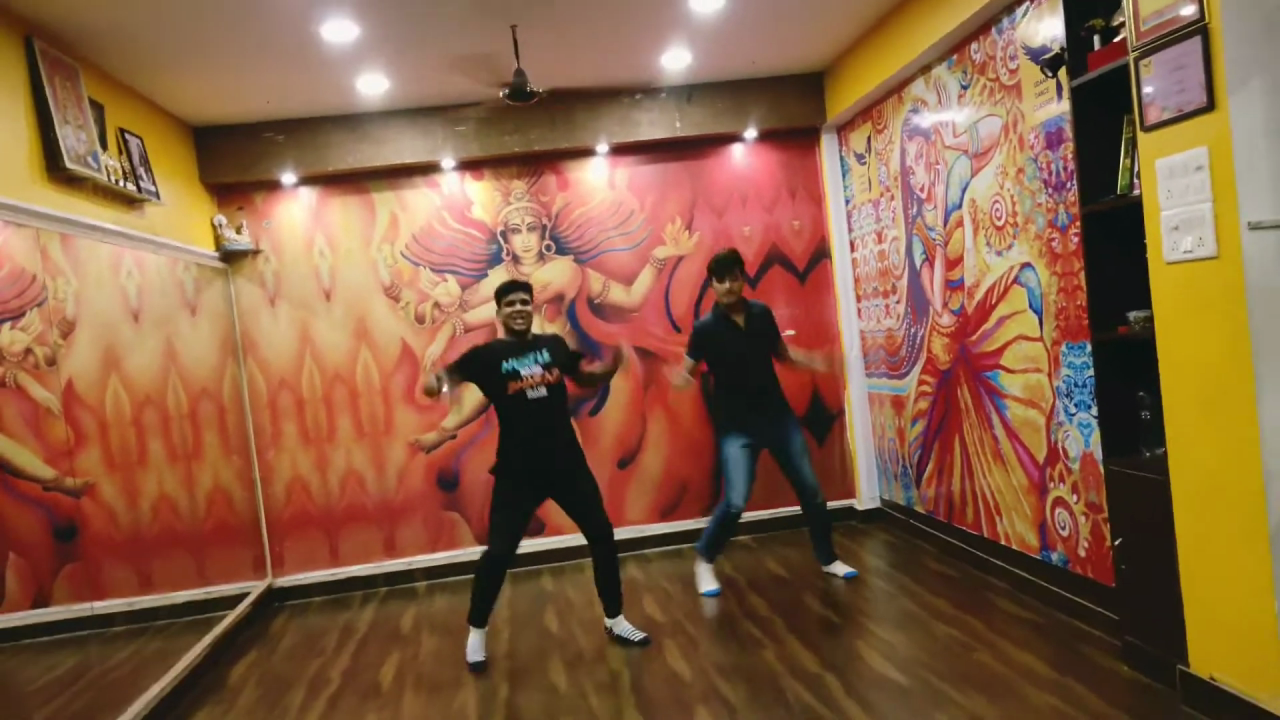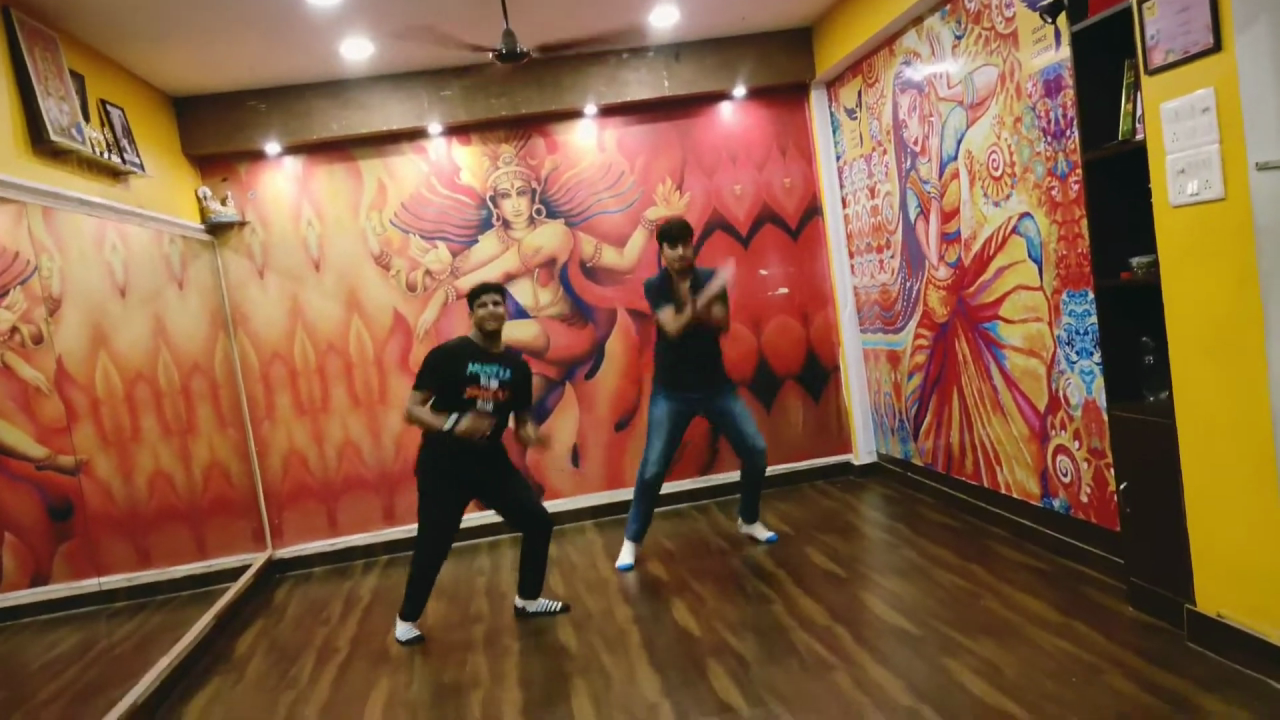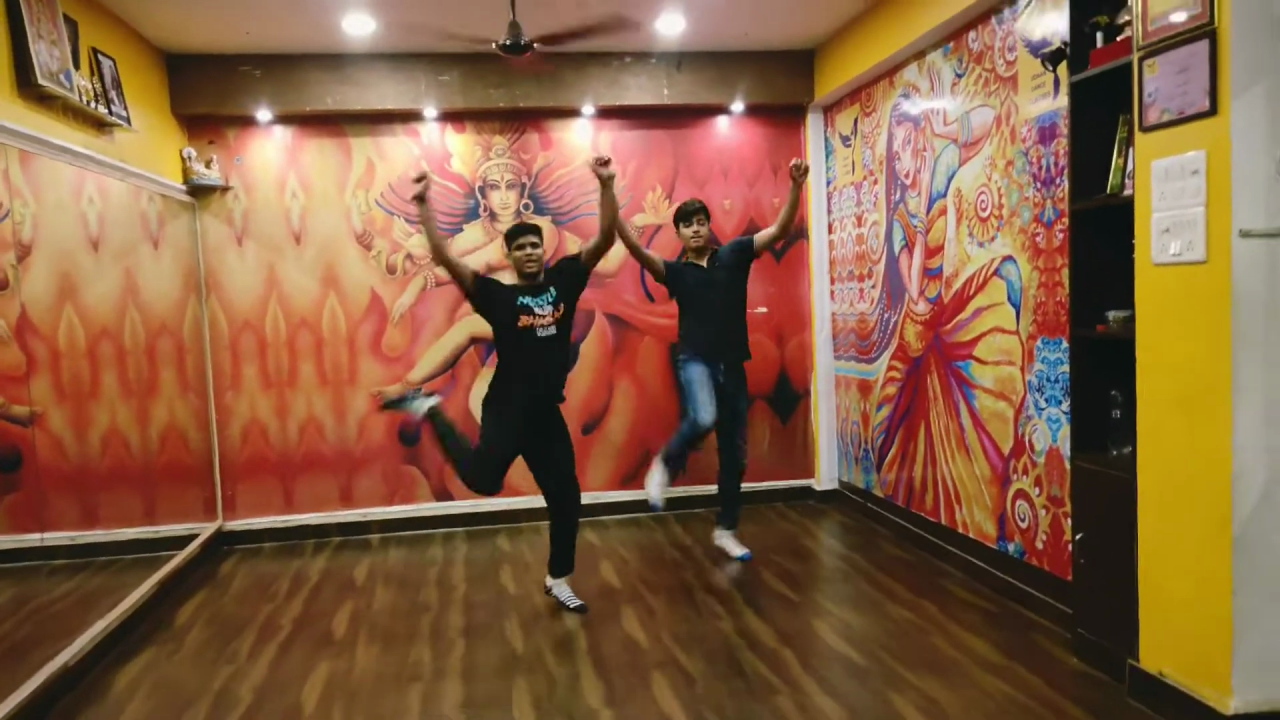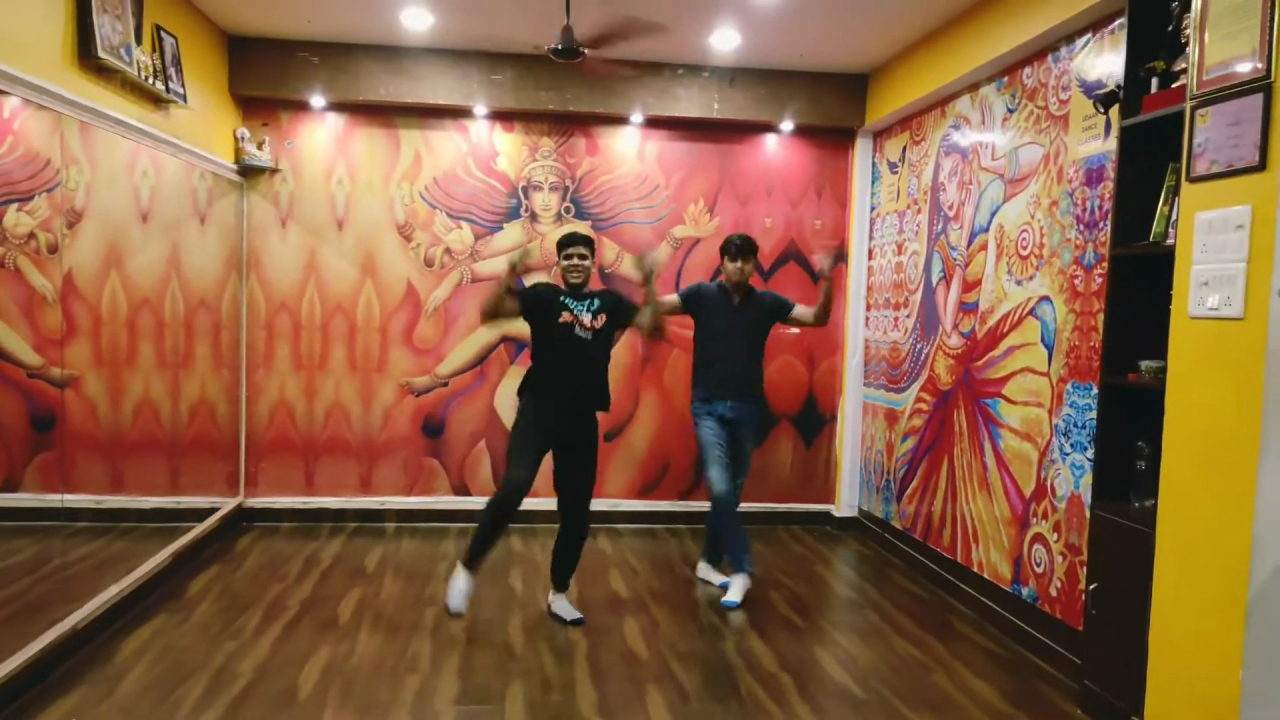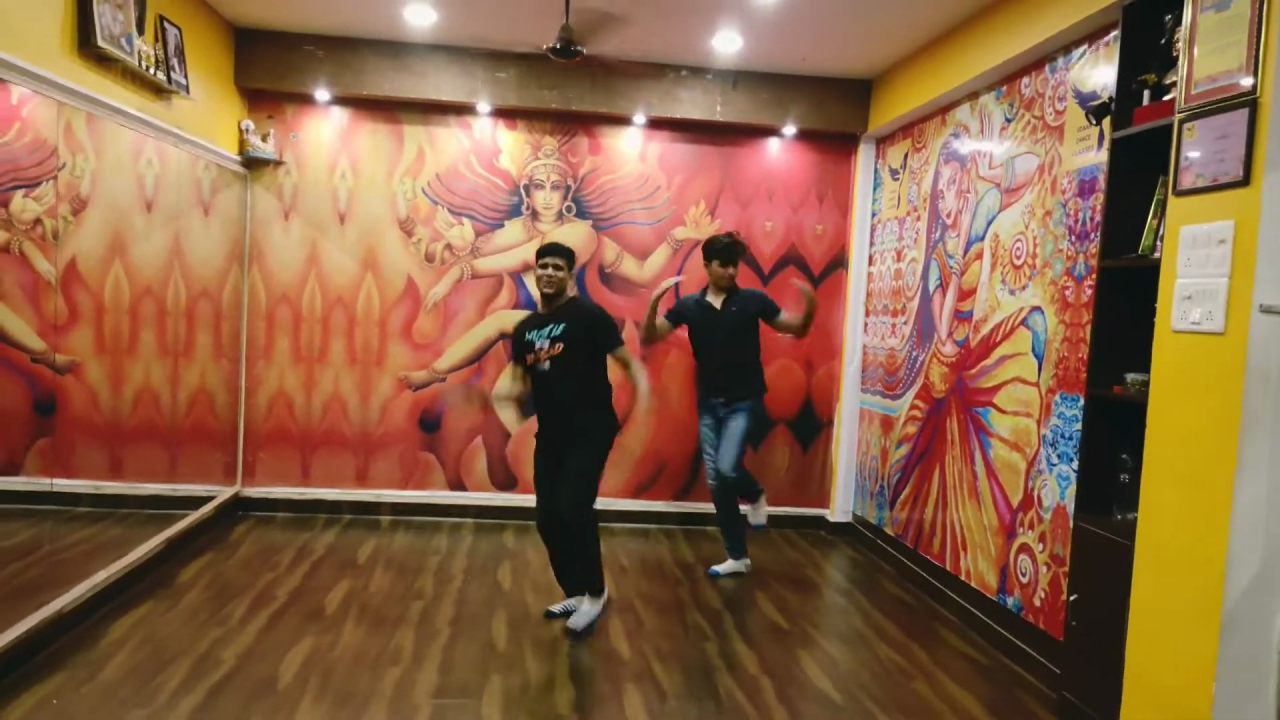
dt=0.7s
person 1, frame 1
left shoulder: (956, 176)
right shoulder: (917, 225)
left elbow: (996, 126)
right elbow: (934, 289)
left wrist: (950, 141)
left hip: (974, 316)
right hip: (942, 334)
person 1, frame 2
left shoulder: (951, 128)
right shoulder: (912, 180)
left elbow: (991, 75)
right elbow: (933, 253)
left wrist: (946, 87)
left hip: (977, 263)
right hip: (941, 290)
person 1, frame 3
left shoulder: (941, 169)
right shoulder: (899, 211)
left elbow: (988, 118)
right elbow: (910, 279)
left wrist: (942, 126)
right wrist: (918, 253)
left hip: (952, 298)
right hip: (918, 317)
person 1, frame 4
left shoulder: (984, 205)
right shoulder: (939, 242)
left elbow: (1036, 155)
right elbow: (945, 315)
left wrist: (989, 161)
left hip: (983, 336)
right hip: (949, 351)
person 1, frame 5
left shoulder: (979, 216)
right shoulder: (938, 249)
left elbow: (1032, 165)
right elbow: (940, 326)
left wrist: (987, 171)
left hip: (976, 346)
right hip: (944, 361)
person 2, frame 1
left shoulder: (553, 345)
right shoulder: (484, 357)
left elbow: (588, 378)
right elbow: (438, 380)
left wrist: (612, 364)
right wrist: (434, 384)
left hip: (566, 460)
right hip: (517, 468)
left knee: (602, 537)
right knee: (498, 553)
left ankle: (615, 617)
right ankle: (477, 630)
person 2, frame 2
left shoulder: (517, 366)
right shoulder: (447, 355)
left elbow: (522, 423)
right elbow: (413, 409)
left wrist: (532, 434)
right wrist: (453, 423)
left hip: (492, 462)
right hip: (443, 466)
left knee: (539, 522)
right knee: (432, 549)
left ankle: (528, 599)
right ankle: (408, 619)
person 2, frame 3
left shoulder: (564, 279)
right shoulder: (496, 296)
left elbow: (605, 241)
right elbow: (447, 259)
left wrist: (606, 187)
right wrist: (425, 206)
left hip: (546, 409)
right hip: (507, 404)
left knee: (566, 497)
right knee: (484, 477)
left ankle: (559, 580)
right ankle: (428, 408)
person 2, frame 4
left shoulder: (610, 302)
right shoulder: (543, 294)
left elbow: (652, 328)
right elbow: (492, 313)
left wrist: (648, 286)
right wrist: (509, 281)
left hip: (582, 417)
right hip: (541, 409)
left knee: (577, 511)
right knee: (514, 487)
left ankle: (558, 594)
right ankle: (467, 569)
person 2, frame 5
left shoulder: (589, 316)
right shoulder: (524, 330)
left elbow: (625, 357)
right elbow: (521, 385)
left wrist: (640, 388)
right wrist: (502, 397)
left hip: (591, 431)
right hip: (552, 433)
left knee: (570, 510)
right knee: (548, 518)
left ankle: (593, 593)
right ankle: (575, 593)
person 3, frame 1
left shoulder: (762, 313)
right shoulder: (706, 328)
left elbow: (781, 352)
right elbow: (687, 374)
left wrist: (809, 361)
right wrist: (681, 379)
left hip: (777, 416)
right hip: (735, 427)
left knee: (810, 491)
right knee: (735, 503)
left ankle: (828, 558)
right ankle: (705, 559)
person 3, frame 2
left shoulder: (711, 278)
right shoulder: (655, 286)
left elbow: (721, 321)
right elbow: (673, 328)
left wrist: (699, 304)
right wrist: (705, 297)
left hip: (715, 386)
right hip: (672, 388)
left knee: (756, 450)
right knee: (652, 469)
left ankle: (749, 520)
right ankle: (632, 541)
person 3, frame 3
left shoulder: (735, 255)
right shoulder: (673, 271)
left elbow: (780, 230)
right elbow: (636, 249)
left wrist: (796, 188)
left hip: (732, 367)
right hip: (695, 362)
left knee: (735, 454)
right knee: (705, 419)
left ankle: (726, 529)
right ankle: (665, 463)
person 3, frame 4
left shoulder: (767, 302)
right shoulder: (702, 295)
left elbow: (818, 318)
right elbow: (656, 307)
left wrist: (826, 281)
left hip: (746, 406)
right hip: (709, 405)
left knee: (730, 492)
right knee: (719, 487)
left ankle: (709, 563)
right ankle: (740, 572)
person 3, frame 5
left shoulder: (752, 299)
right shoulder: (689, 305)
left elbow: (797, 330)
right elbow: (649, 338)
left wrist: (809, 308)
right wrist: (655, 301)
left hip: (743, 400)
right hip: (709, 404)
left knee: (727, 468)
right knee: (717, 479)
left ankle: (754, 496)
right ankle: (737, 556)
person 4, frame 1
left shoulder: (567, 270)
right shoulder: (498, 280)
left elbow: (632, 298)
right elbow: (438, 312)
left wrist: (659, 257)
left ankle: (447, 430)
person 4, frame 2
left shoulder: (558, 232)
right shoulder: (489, 245)
left elbow: (626, 260)
right elbow: (421, 281)
left wrist: (650, 219)
left hip: (570, 338)
right hip: (524, 340)
left knee: (503, 333)
person 4, frame 3
left shoulder: (539, 229)
right shoulder: (473, 234)
left elbow: (604, 265)
right hip: (496, 332)
left knee: (467, 327)
right knee: (479, 402)
left ankle: (406, 386)
person 4, frame 4
left shoulder: (582, 234)
right shoulder: (513, 233)
left elbow: (641, 272)
left wrist: (675, 237)
left knee: (502, 322)
left ankle: (437, 378)
person 4, frame 5
left shoulder: (583, 233)
right shoulder: (512, 231)
left elbow: (642, 274)
left wrist: (675, 239)
left knee: (501, 322)
left ankle: (435, 371)
